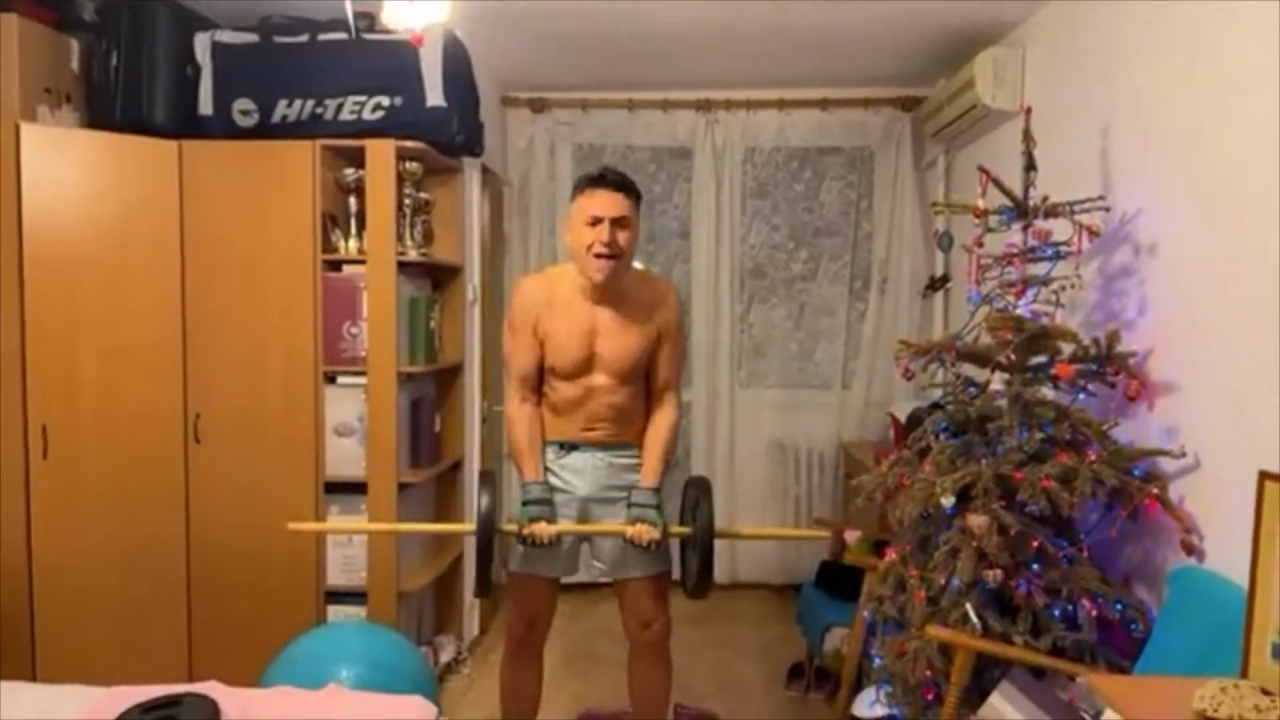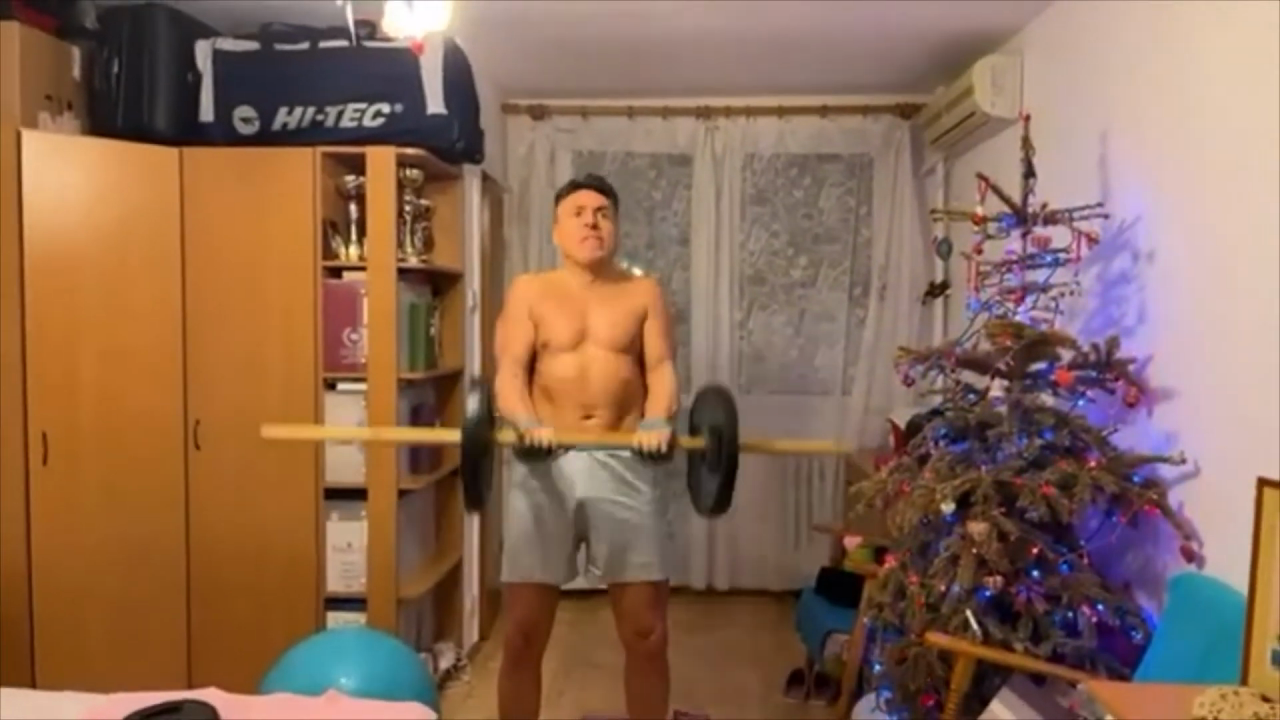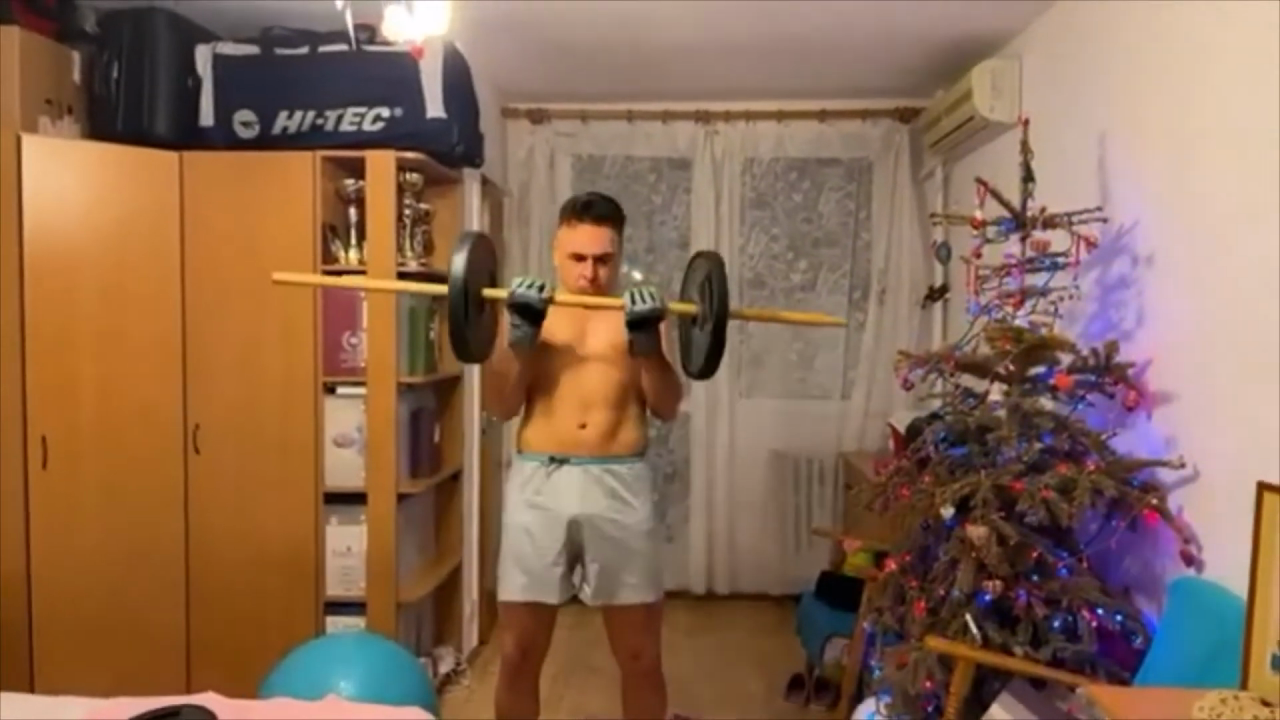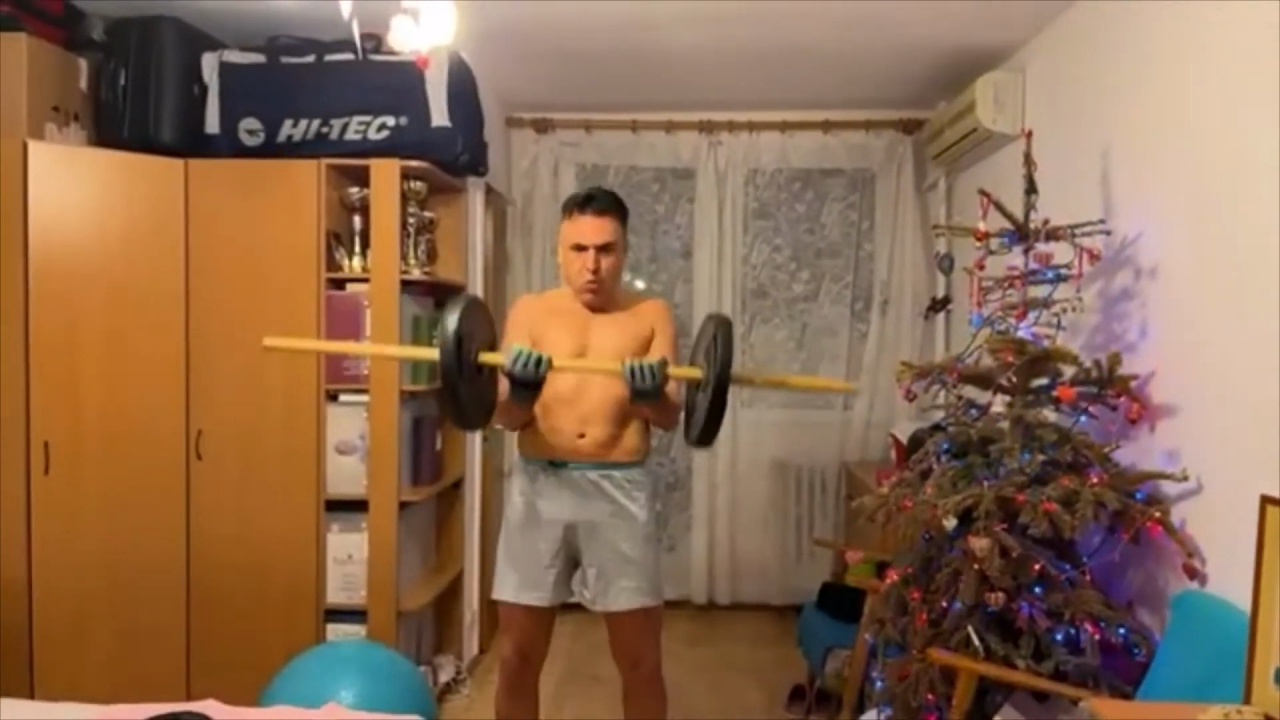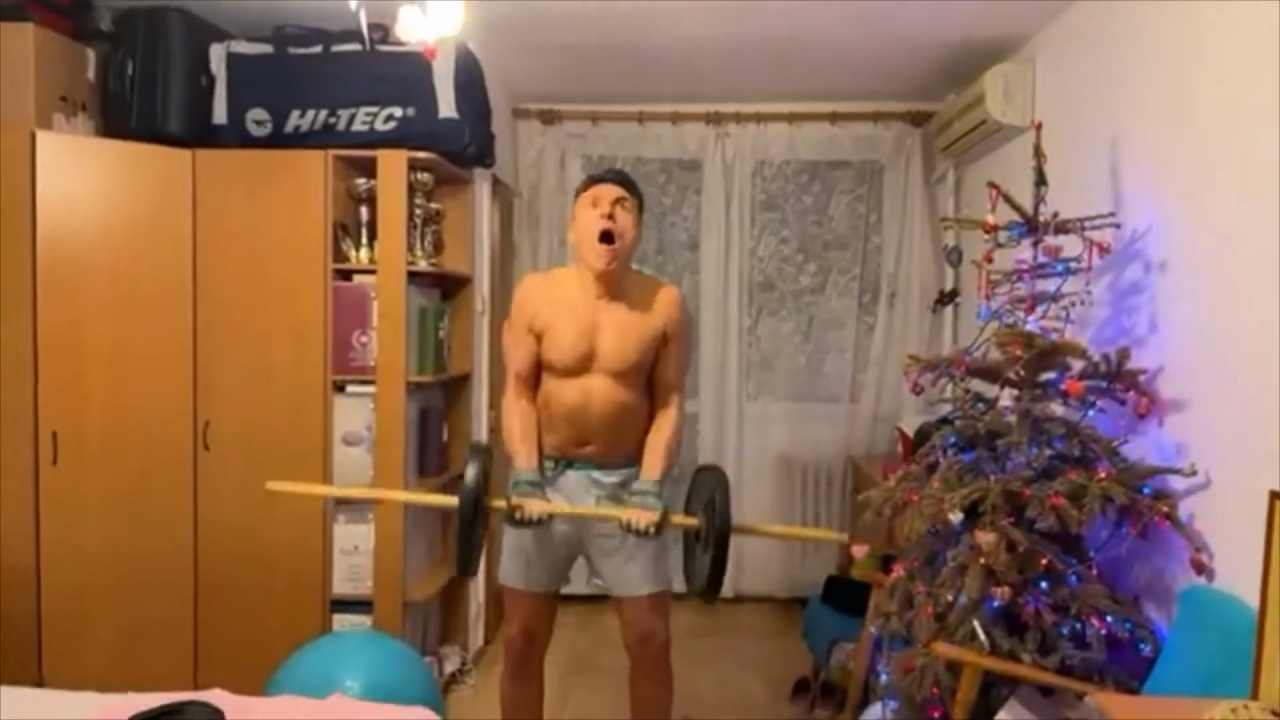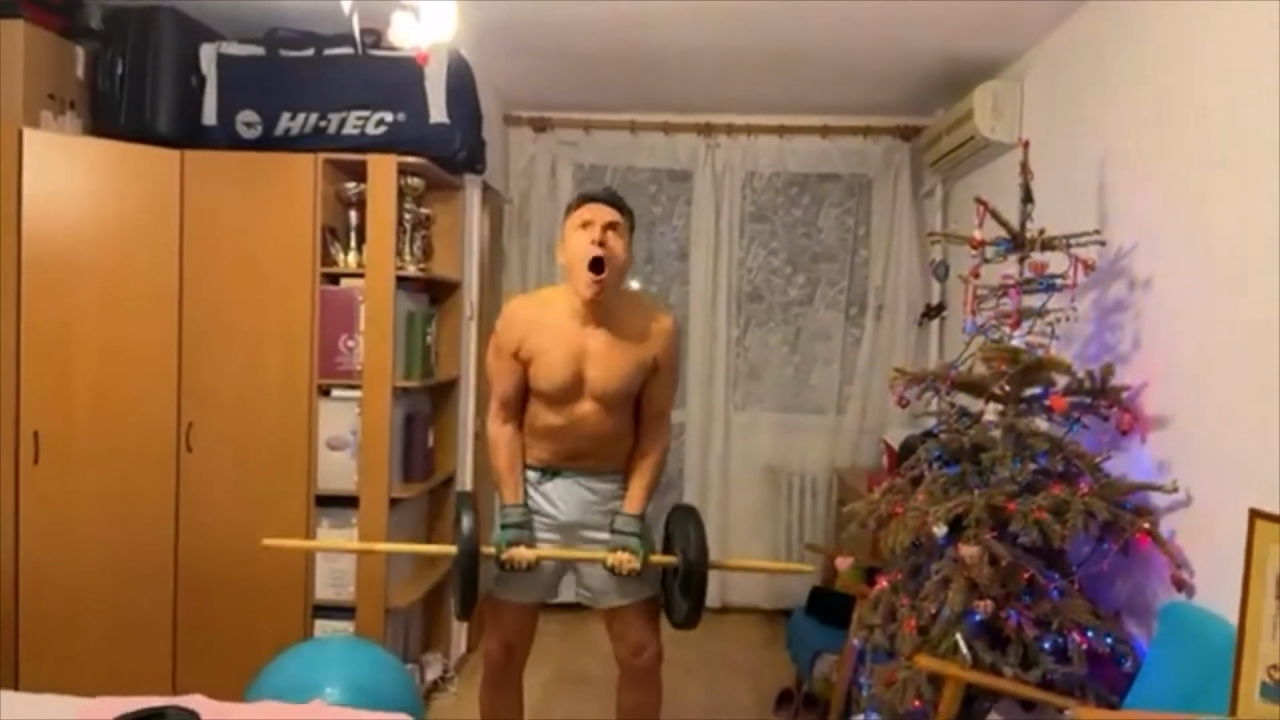
dt=0.4s
person 1, frame 1
left shoulder: (660, 301)
right shoulder: (534, 295)
left elbow: (665, 402)
right elbow: (520, 398)
left wrist: (648, 495)
right wrist: (533, 495)
left hip: (625, 468)
right hip: (553, 466)
left knee: (650, 627)
right knee: (523, 629)
person 1, frame 2
left shoulder: (643, 293)
right shoulder: (528, 291)
left elbow: (662, 371)
right elbow: (508, 378)
left wrist: (658, 424)
right wrist: (526, 424)
left hip: (623, 469)
right hip: (544, 469)
left knee: (647, 634)
right knee: (522, 635)
person 1, frame 3
left shoulder: (640, 311)
right shoulder: (529, 307)
left elbow: (666, 406)
right elbow: (500, 405)
left wrist: (646, 339)
right wrist: (520, 331)
left hip: (620, 486)
right hip: (538, 485)
left knee: (641, 656)
right knee: (518, 653)
person 1, frame 4
left shoulder: (651, 314)
right shoulder: (531, 310)
left elbow: (669, 412)
right elbow: (507, 412)
left wrist: (656, 389)
right wrist: (517, 384)
left hip: (622, 491)
right hip: (540, 488)
left knee: (641, 660)
right knee: (517, 657)
person 1, frame 5
left shoulder: (664, 304)
right shoulder: (535, 293)
left elbow: (668, 403)
right elbow: (518, 393)
left wrist: (650, 489)
right wrist: (525, 480)
left hip: (624, 484)
right hip: (548, 479)
left knee: (650, 642)
right knee: (522, 641)
person 1, frame 6
left shoulder: (657, 331)
right shoulder: (521, 317)
left elbow: (654, 430)
right elbow: (502, 420)
left wrist: (632, 520)
right wrist: (512, 517)
left hip: (611, 493)
right hip: (534, 488)
left knee: (641, 654)
right knee: (501, 653)
